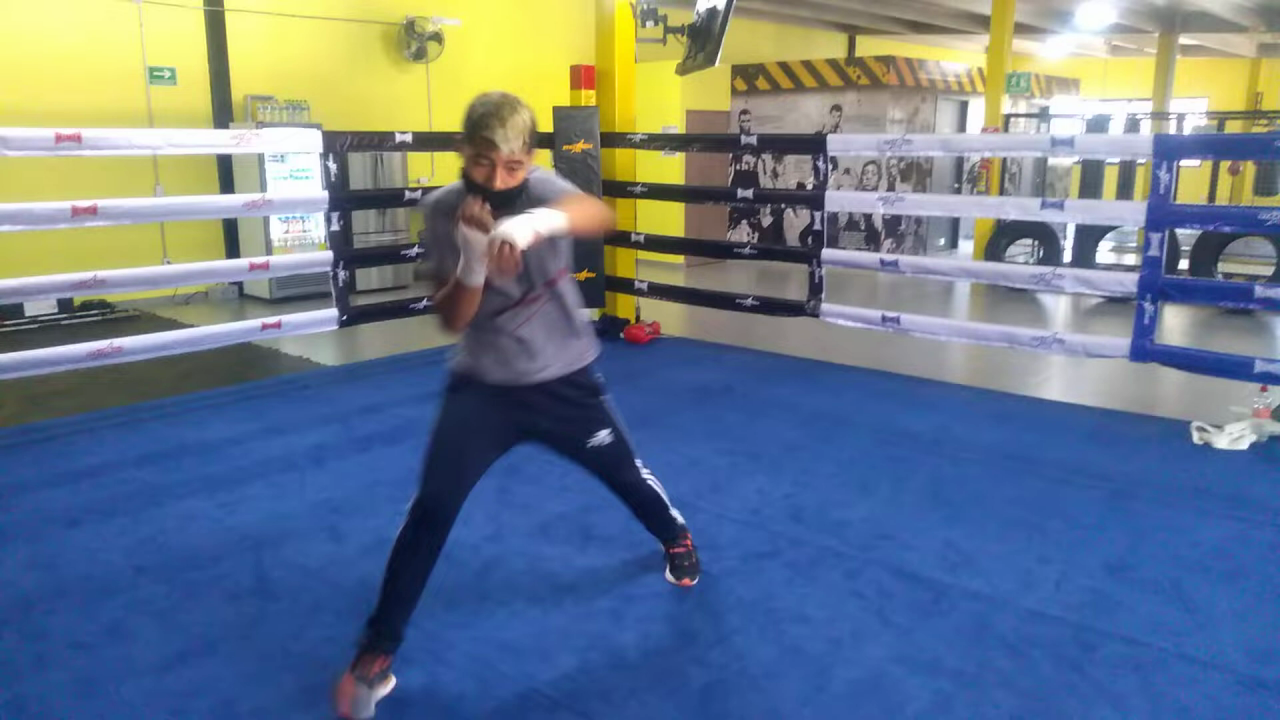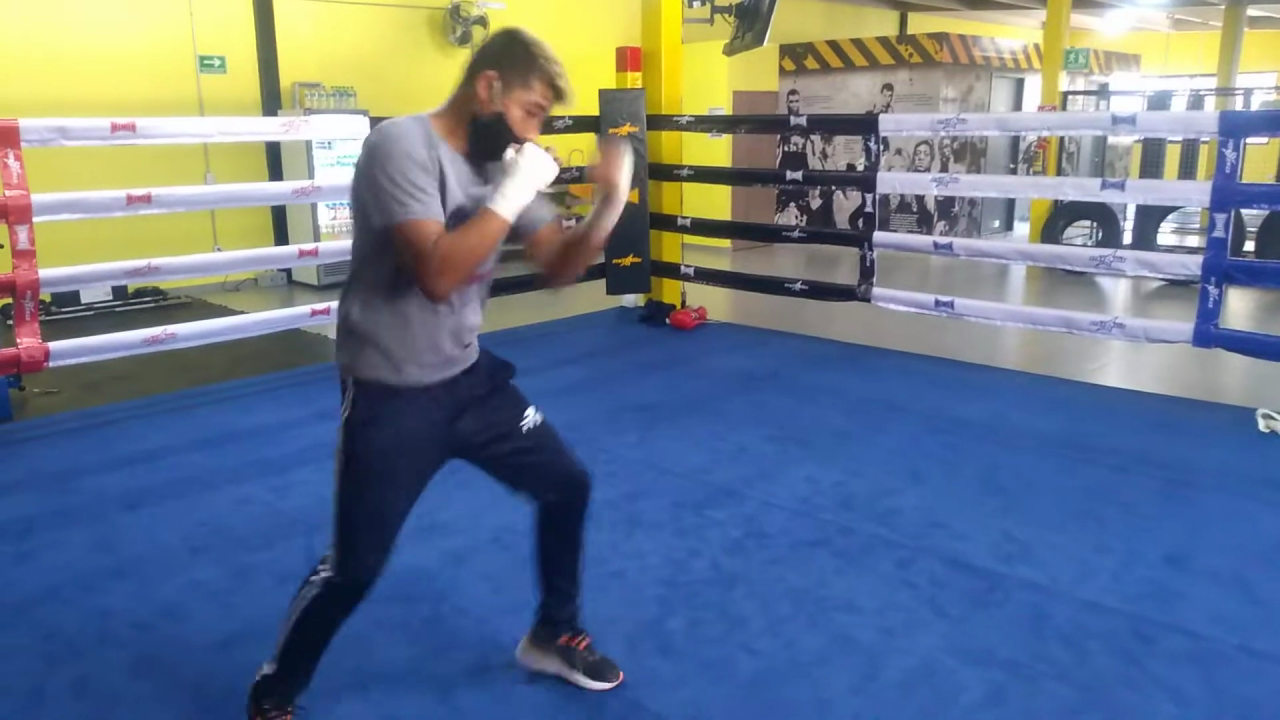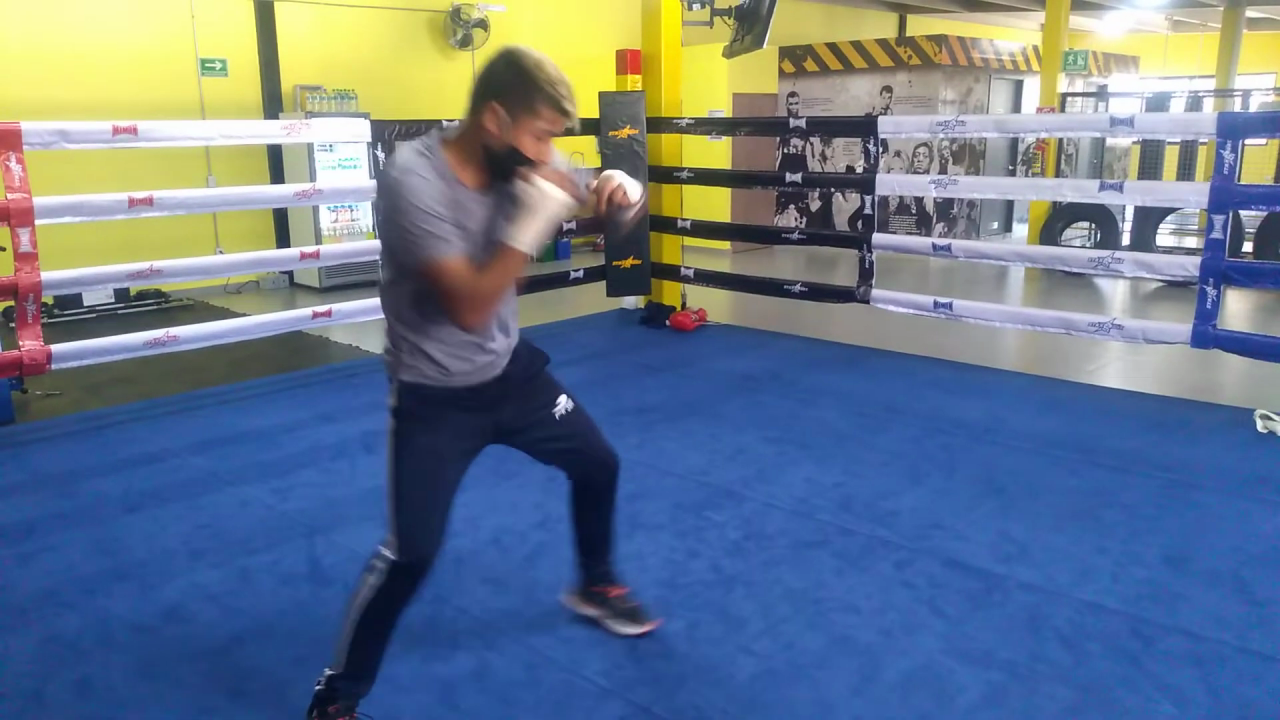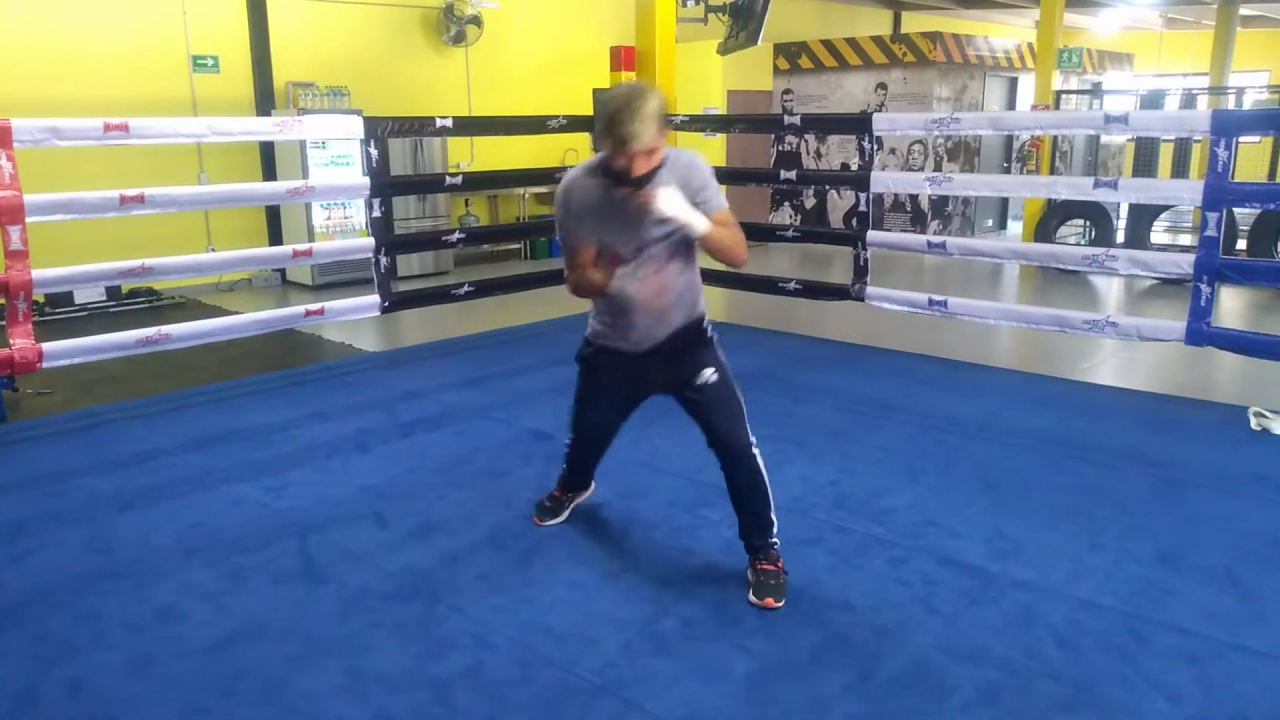
dt=0.7s
person 1, frame 1
left shoulder: (543, 188)
right shoulder: (441, 210)
left elbow: (597, 215)
right elbow: (455, 319)
left wrist: (528, 228)
right wrist: (471, 265)
left hip: (562, 378)
right hip: (482, 382)
left knee: (625, 474)
right knee: (432, 508)
left ankle: (675, 535)
right ankle: (375, 656)
person 1, frame 2
left shoulder: (503, 168)
right shoulder: (400, 144)
left elbow: (560, 267)
right elbow: (438, 275)
left wrist: (610, 203)
right wrist: (512, 194)
left hip: (468, 375)
right hip: (389, 391)
left knee: (566, 486)
right knee: (355, 565)
left ankle: (556, 636)
person 1, frame 3
left shoulder: (511, 168)
right shoulder: (412, 177)
right elbow: (468, 305)
left wrist: (616, 188)
right wrist: (533, 222)
left hip: (506, 370)
right hip: (435, 392)
left knee: (598, 463)
right knee: (411, 555)
left ankle: (597, 587)
person 1, frame 4
left shoulder: (688, 169)
right shoulder: (578, 189)
left elbow: (736, 253)
right elbow: (579, 279)
left wrist: (689, 217)
right wrist: (624, 285)
left hip: (681, 334)
right hip: (613, 345)
left knee: (735, 444)
right knee: (585, 443)
left ankle: (763, 552)
right ankle: (575, 484)
